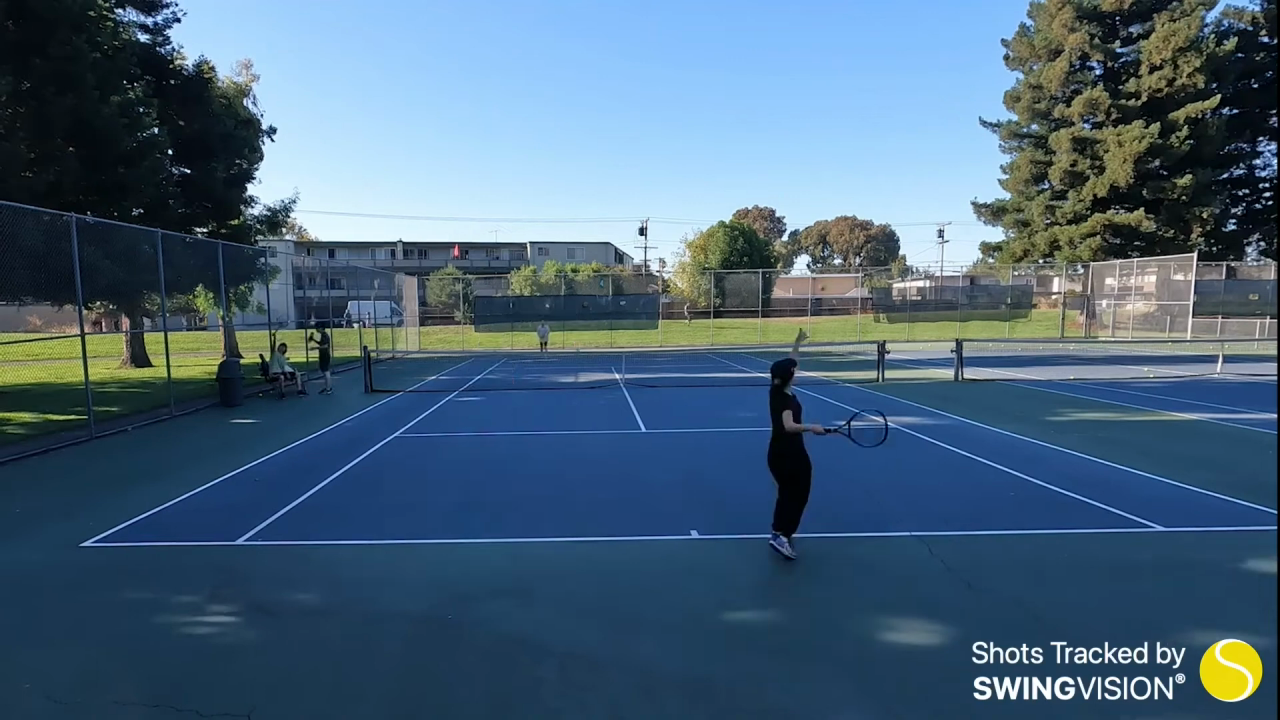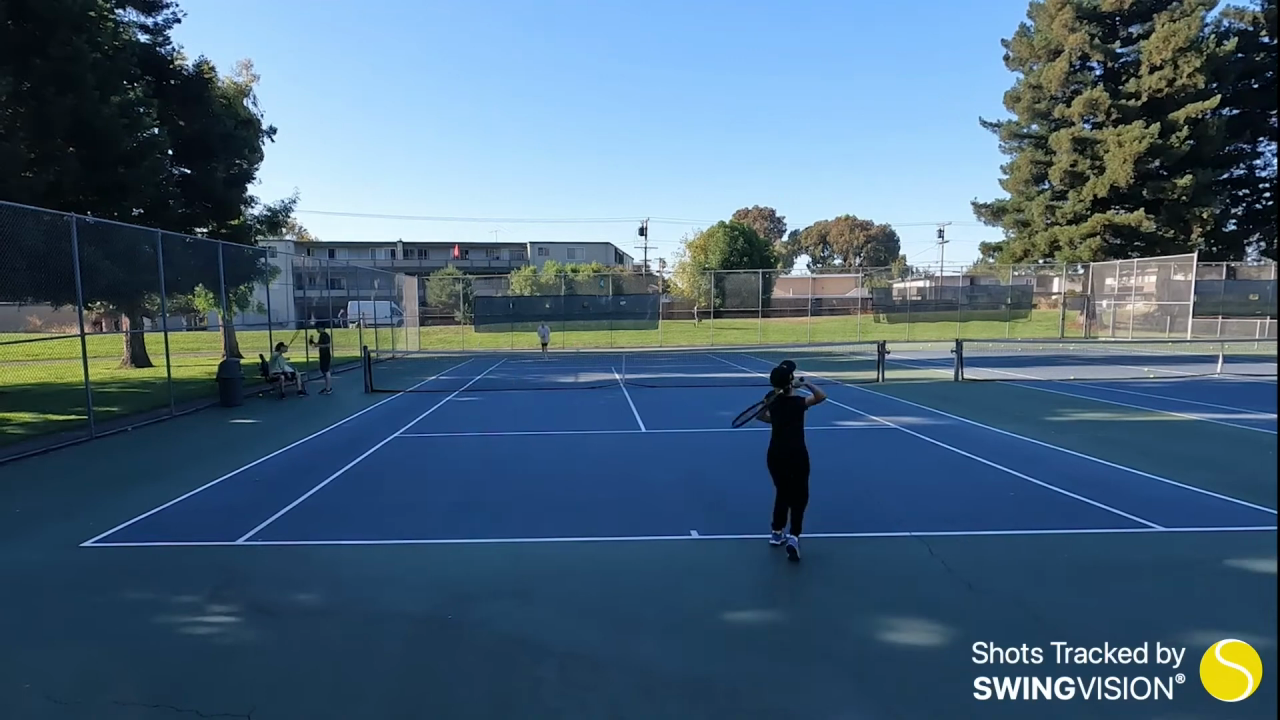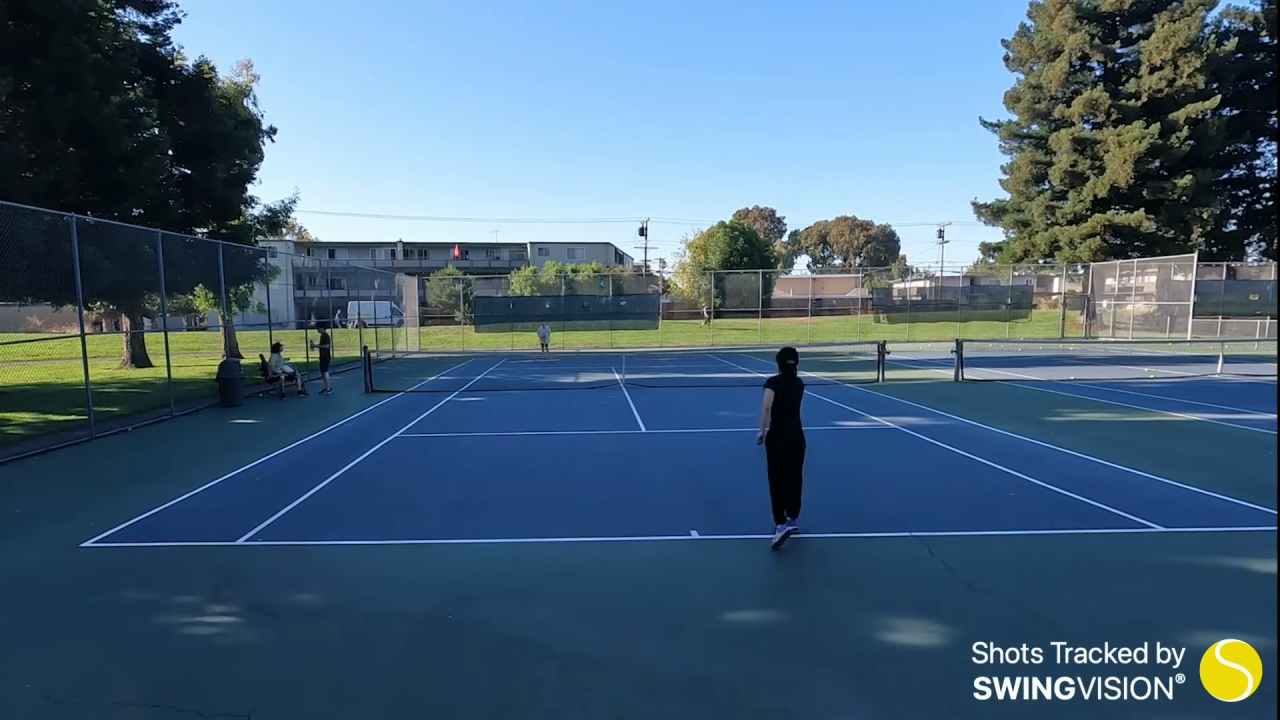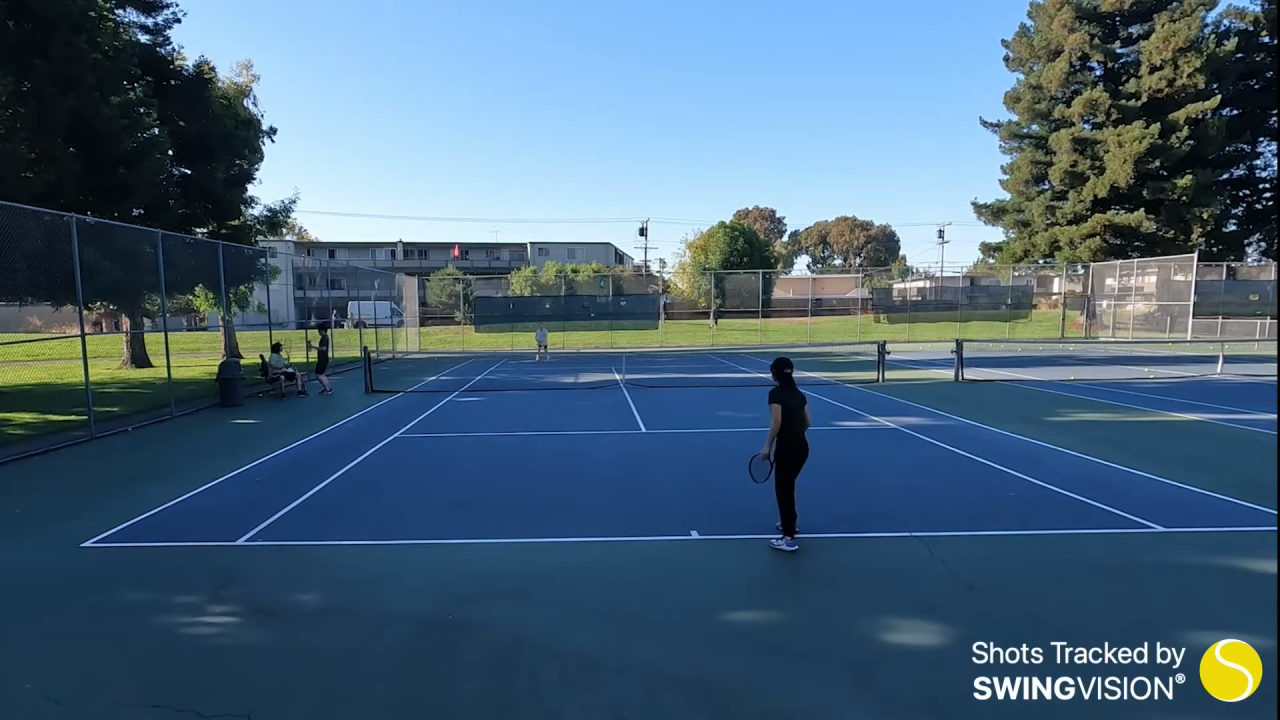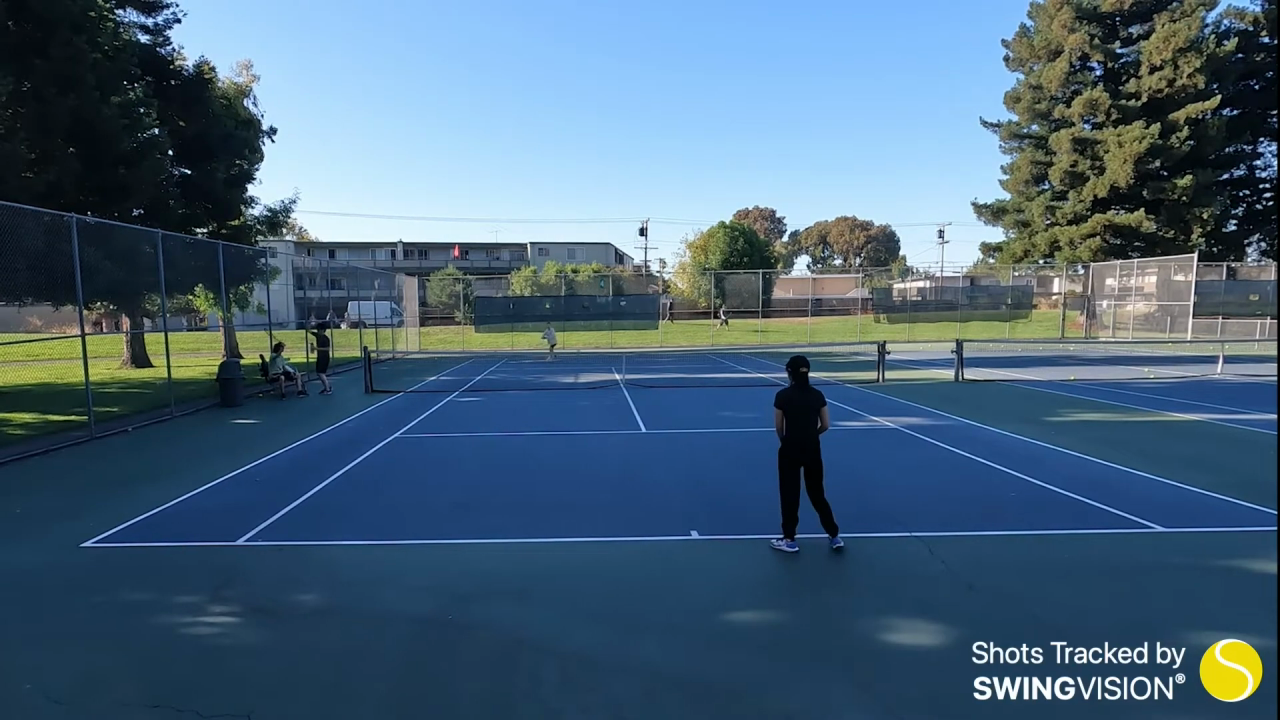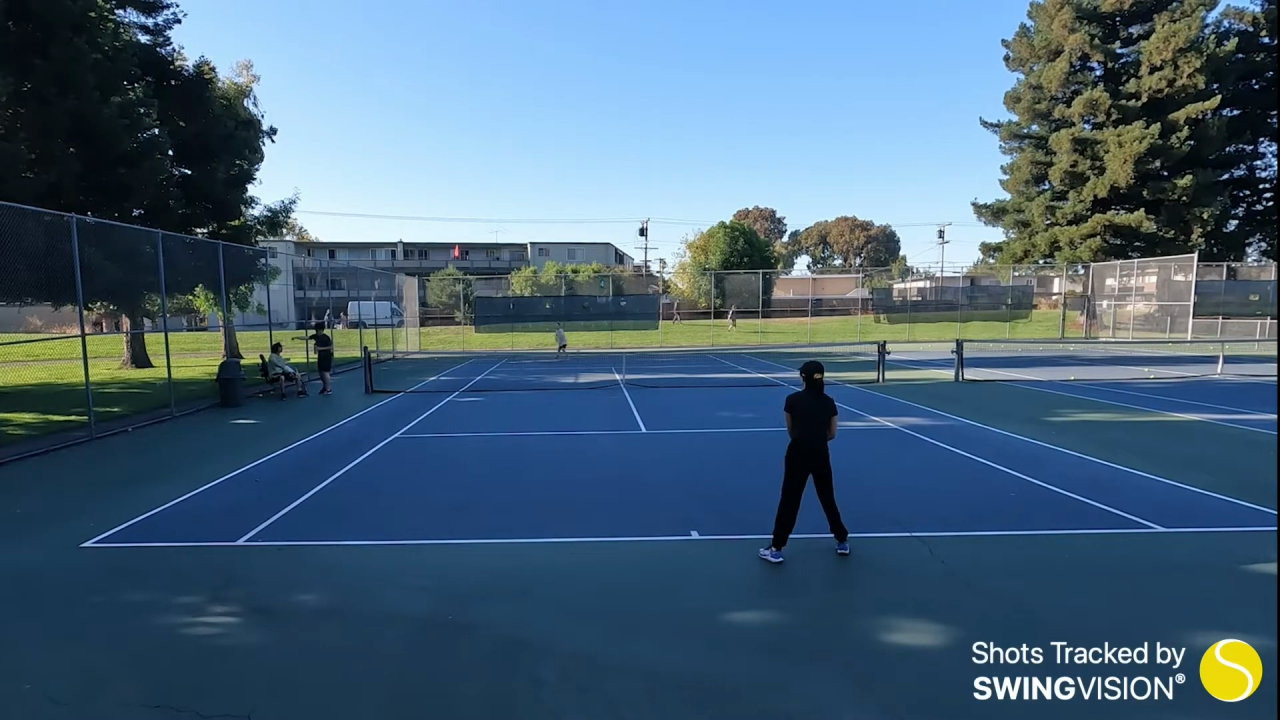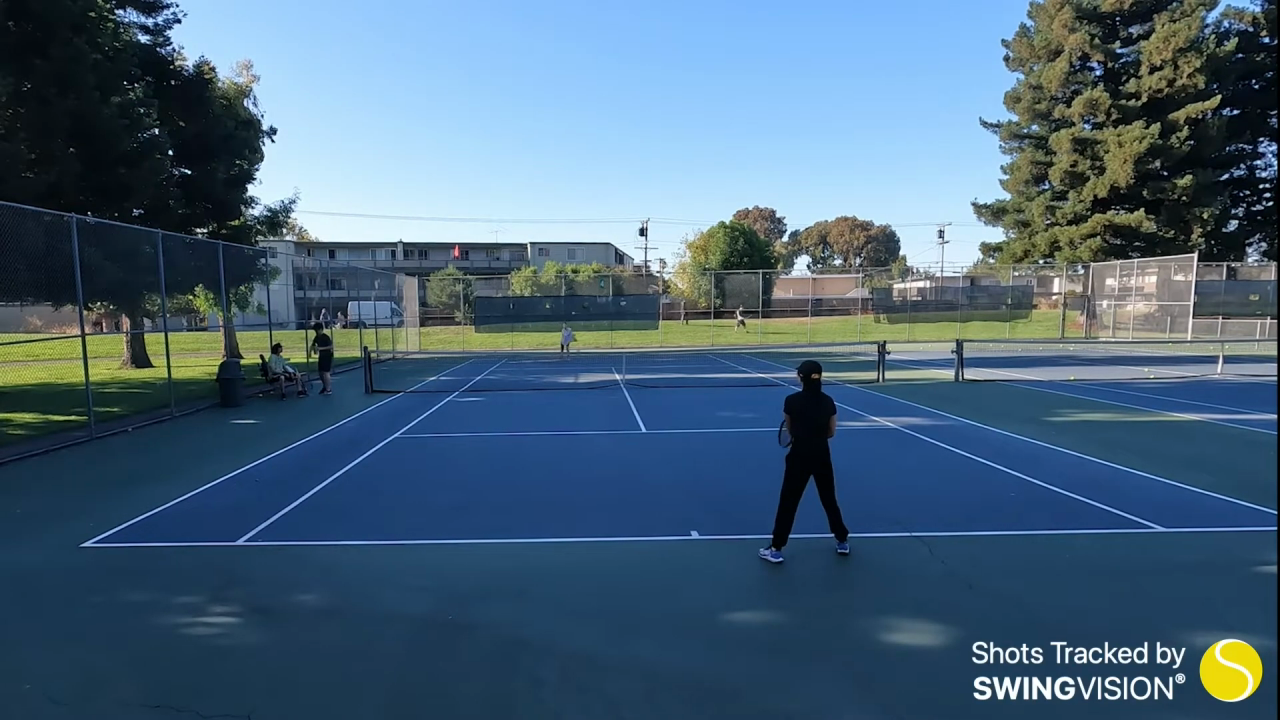
dt=0.5s
person 1, frame 1
left shoulder: (777, 392)
right shoulder: (786, 400)
left elbow: (789, 363)
right elbow: (789, 426)
left wrist: (797, 344)
right wrist: (810, 428)
left hip: (776, 455)
right hip: (792, 456)
left knee: (785, 495)
right knee: (797, 498)
left ankle: (777, 533)
right ankle: (783, 537)
person 1, frame 2
left shoulder: (772, 400)
right shoulder: (795, 402)
left elbow: (761, 416)
right elbow: (821, 397)
right wrist: (807, 384)
left hip: (775, 455)
right hip: (796, 456)
left knee: (783, 494)
right knee: (799, 498)
left ankle: (777, 532)
right ankle: (793, 537)
person 1, frame 3
left shoulder: (773, 382)
right shoulder: (799, 383)
left elbow: (766, 406)
left wrist: (761, 430)
left hip: (778, 439)
right hip: (797, 439)
left knee: (777, 484)
right knee: (794, 482)
left ankle: (782, 525)
right ankle: (792, 520)
person 1, frame 4
left shoulder: (776, 393)
right shoulder: (799, 393)
left elbow: (776, 423)
right elbow: (806, 422)
left wrist: (768, 446)
left hip: (788, 447)
right hip: (802, 446)
left knee: (783, 490)
right knee: (787, 486)
left ankle: (789, 538)
right ankle: (789, 523)
person 1, frame 5
left shoulder: (782, 396)
right shoulder: (817, 395)
left elbow: (778, 427)
right elbow: (825, 426)
left hip: (791, 449)
right hip: (812, 449)
left knee: (789, 494)
right knee: (817, 493)
left ankle: (789, 539)
right ankle: (834, 536)
person 1, frame 6
left shoulder: (793, 400)
right shoulder: (829, 403)
left elbow: (790, 431)
right elbow: (832, 434)
left hip: (798, 455)
right hip: (821, 455)
left knee: (789, 502)
right knee: (828, 500)
left ankle: (776, 549)
right ankle: (842, 542)
person 1, frame 7
left shoulder: (792, 401)
right shoulder: (828, 402)
left elbow: (790, 430)
right elbow: (831, 433)
left hip: (799, 456)
right hip: (822, 456)
left knee: (788, 501)
right knee: (829, 499)
left ankle: (775, 549)
right ankle: (842, 541)
